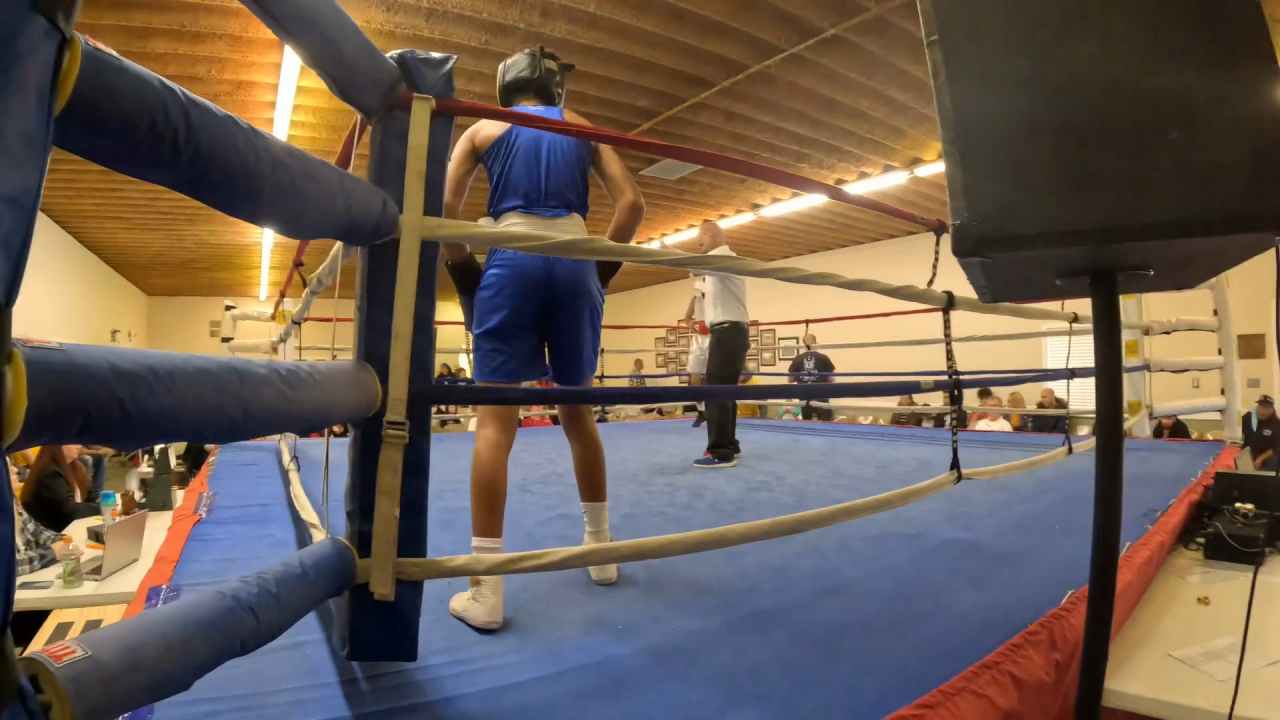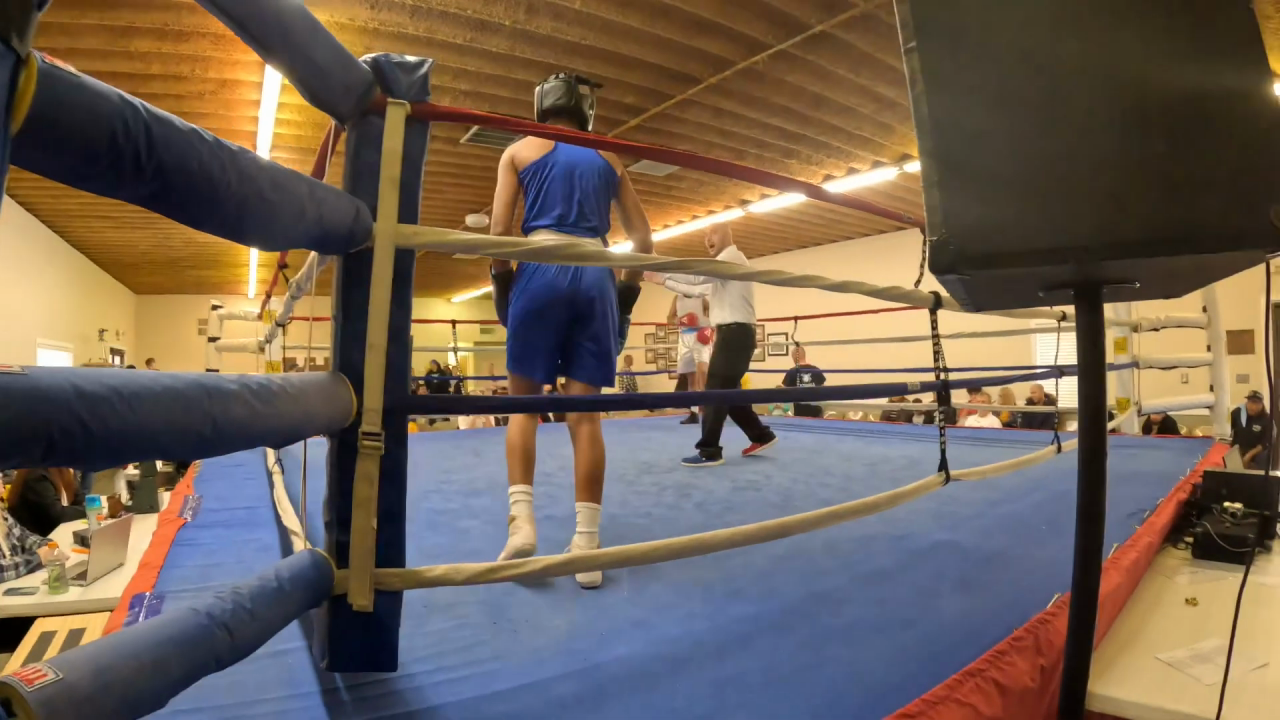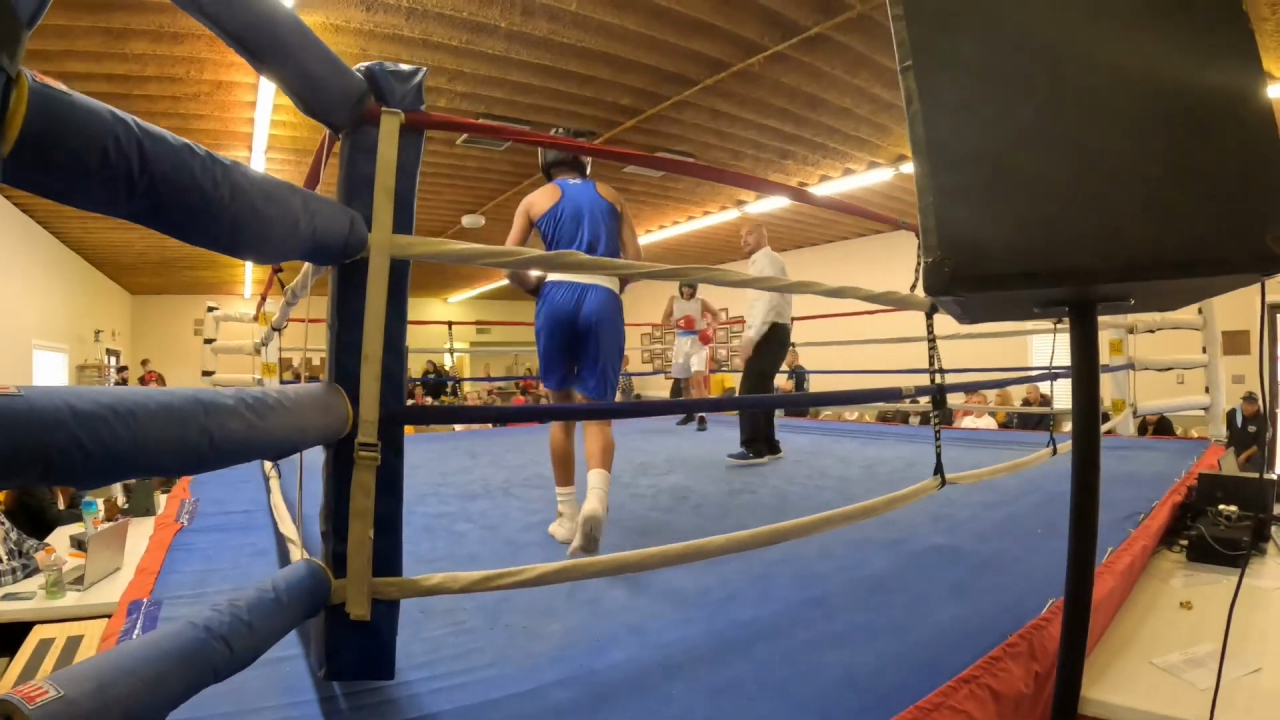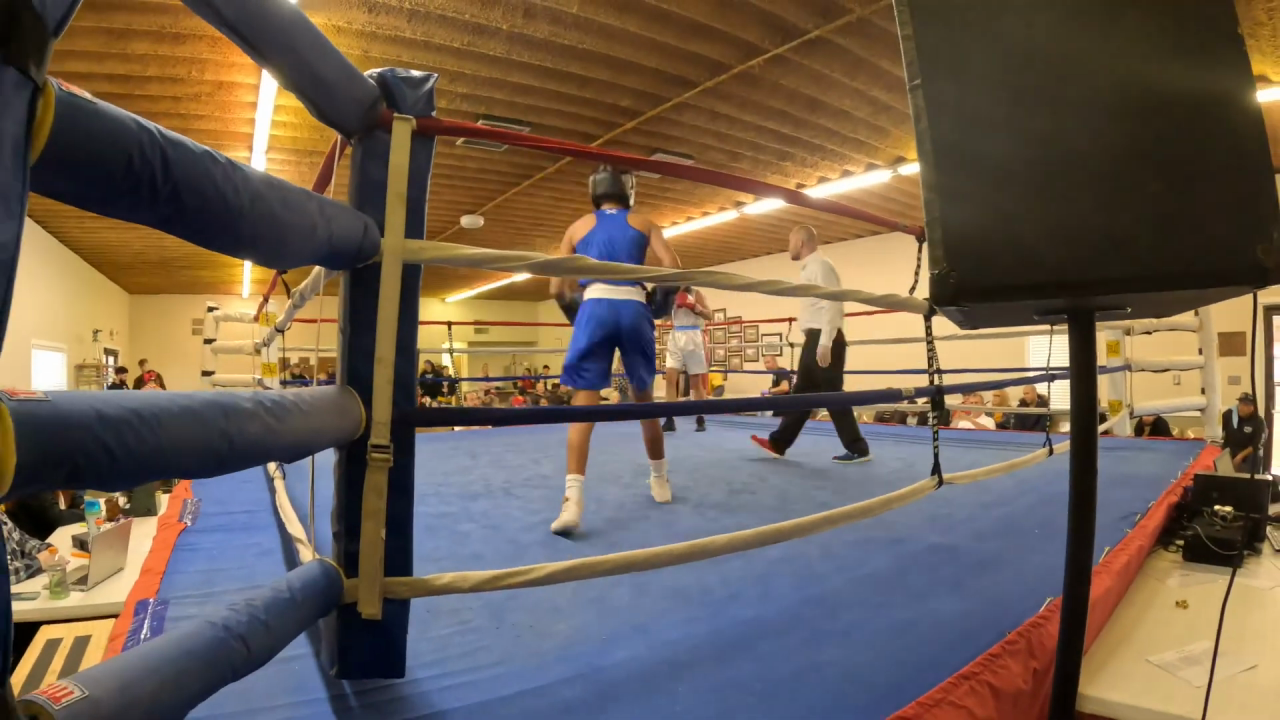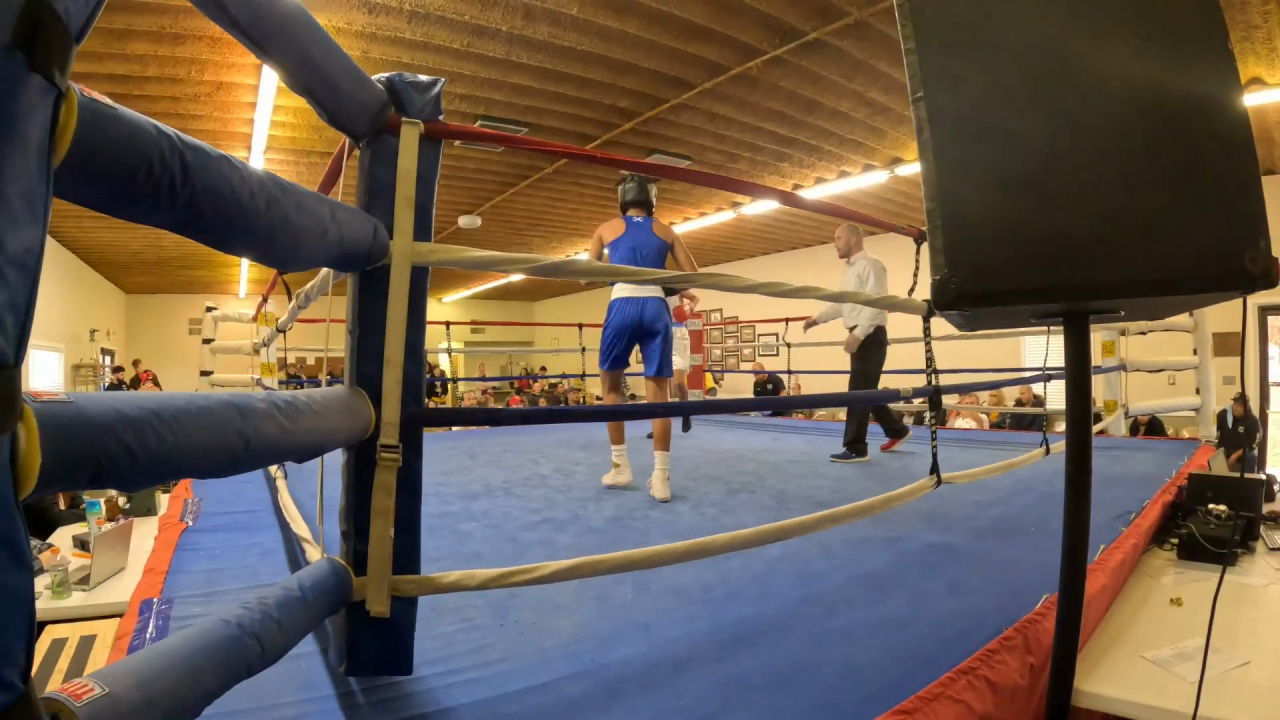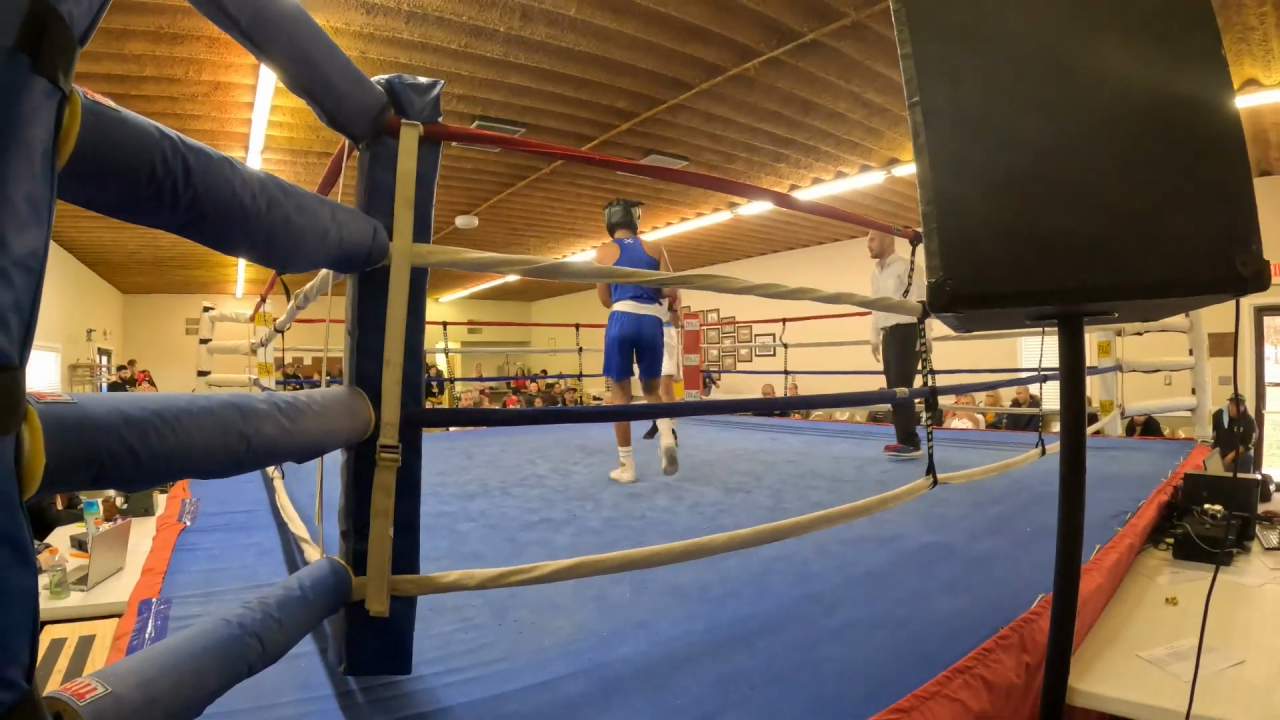
dt=0.4s
person 1, frame 1
left shoulder: (483, 130)
right shoulder: (581, 128)
left elbow: (444, 207)
right elbow: (630, 203)
left wrist: (461, 271)
right wrist: (604, 266)
left hip: (512, 260)
right hip: (573, 261)
left knee: (495, 419)
right knee: (578, 413)
left ankle: (486, 585)
right ankle: (600, 550)
person 1, frame 2
left shoulder: (519, 151)
right shoulder: (608, 160)
left elbow: (498, 231)
right elbow: (643, 238)
left wrist: (502, 288)
right wrist: (627, 295)
left hip: (542, 272)
right hip: (595, 277)
left knee: (524, 402)
right knee: (584, 415)
left ankle: (522, 525)
right ankle: (585, 546)
person 1, frame 3
left shoulder: (535, 200)
right shoulder: (609, 195)
left elbow: (510, 269)
right elbow: (633, 260)
left wrist: (536, 288)
left hip: (557, 297)
right hip: (602, 299)
left knee: (562, 409)
right knee: (596, 414)
left ankle: (566, 513)
right ankle: (594, 499)
person 1, frame 4
left shoulder: (579, 228)
right shoulder: (644, 224)
left elbow: (557, 289)
right elbow: (673, 270)
left hip: (593, 311)
right hip: (634, 311)
left knee: (583, 409)
right knee: (643, 401)
left ankle: (571, 501)
right ankle: (660, 482)
person 1, frame 5
left shoulder: (607, 229)
right shoulder: (665, 232)
left hip: (622, 306)
right hip: (655, 307)
left knee: (612, 388)
right knee: (657, 394)
left ankle: (619, 466)
right ankle: (661, 477)
person 1, frame 6
left shoulder: (604, 251)
right shoulder: (653, 250)
left elbow: (605, 300)
right elbow: (671, 291)
left hip: (622, 320)
right hip: (651, 322)
left knee: (621, 395)
right knee: (651, 390)
left ankle: (627, 465)
right ankle: (666, 436)
person 2, frame 1
left shoulder: (721, 256)
right wrist: (699, 282)
left hip: (729, 332)
right hip: (726, 333)
left ankle: (722, 452)
right ankle: (727, 446)
person 2, frame 2
left shoulder: (731, 258)
right shoulder: (725, 263)
left elbow: (696, 277)
right elbow: (699, 288)
right wrist: (664, 281)
left hip: (735, 333)
right hip: (733, 334)
left knee: (716, 391)
right knee: (728, 391)
left ankle: (709, 452)
right ankle: (761, 436)
person 2, frame 3
left shoulder: (769, 261)
right shoulder: (758, 264)
left elbow: (771, 300)
left wrist: (751, 336)
right wrist: (750, 335)
left hip: (771, 333)
right hip: (764, 334)
left knee: (751, 390)
right knee: (759, 391)
left ankle: (755, 446)
right ankle: (765, 445)
person 2, frame 4
left shoulder: (820, 267)
right shoulder: (809, 268)
left elbow: (831, 307)
left wrist: (826, 344)
left hip: (826, 340)
right hip: (815, 340)
left knee: (832, 394)
right knee: (801, 393)
left ankle: (857, 448)
right ankle: (778, 443)
person 2, frame 5
left shoulder: (870, 265)
right shoulder: (850, 269)
right elbow: (841, 303)
left wrist: (857, 333)
right wrist: (818, 319)
left hip: (869, 336)
right hip: (859, 337)
left knee: (859, 390)
right knee: (865, 390)
left ankle: (855, 448)
right ankle: (896, 431)
person 2, frame 6
left shoulder: (907, 267)
right shoulder: (877, 272)
left elbow: (920, 302)
right wrist: (876, 339)
left hip: (906, 333)
right hip: (888, 334)
left knee: (901, 386)
right knee: (894, 388)
left ankle: (910, 441)
right ankle: (908, 439)
